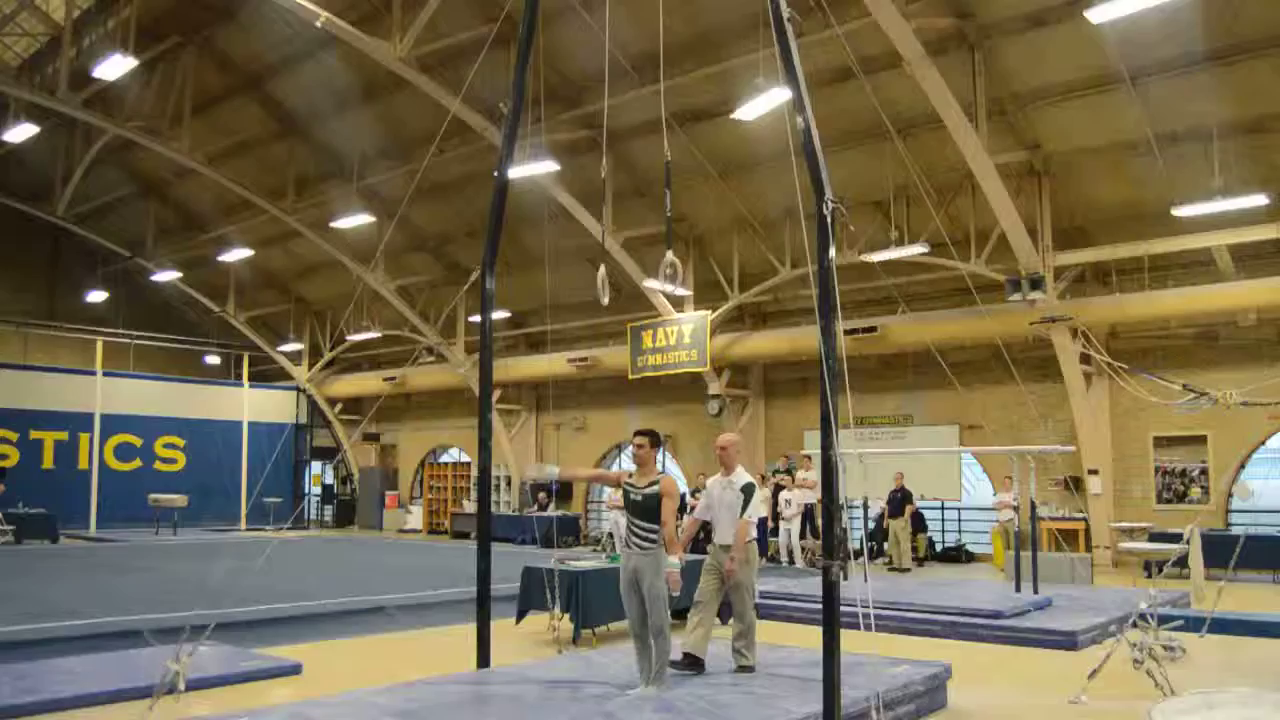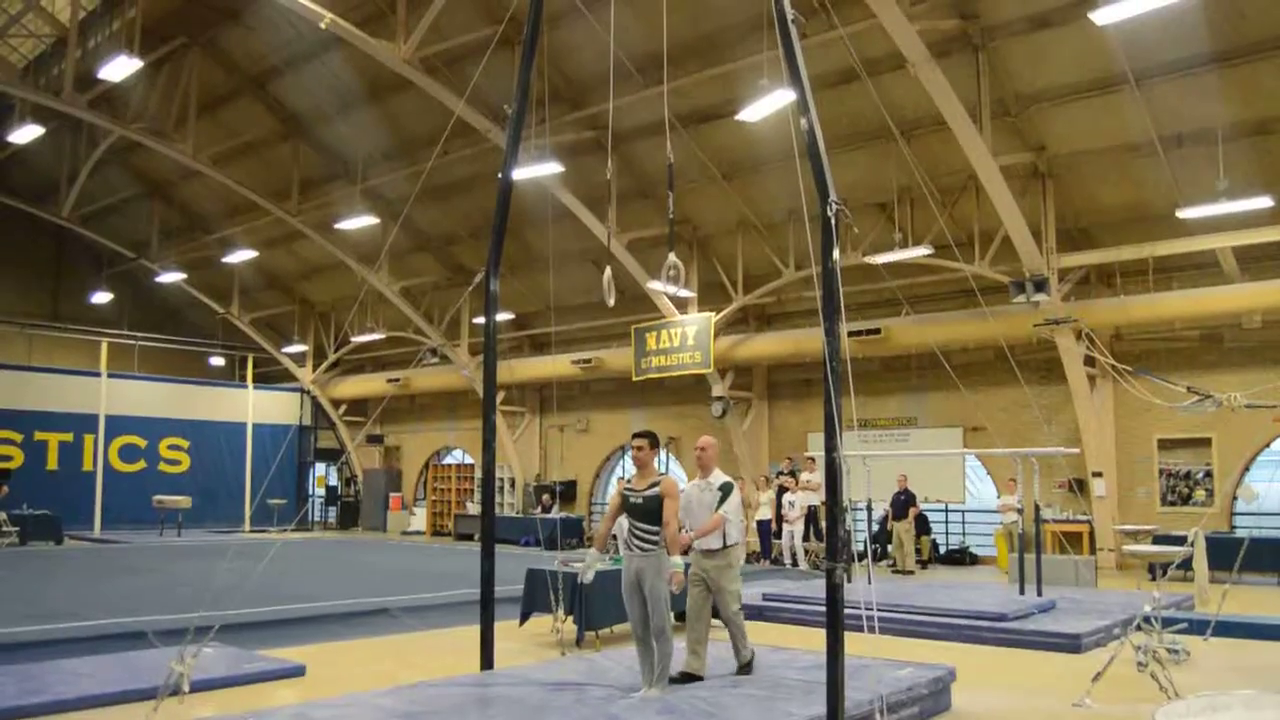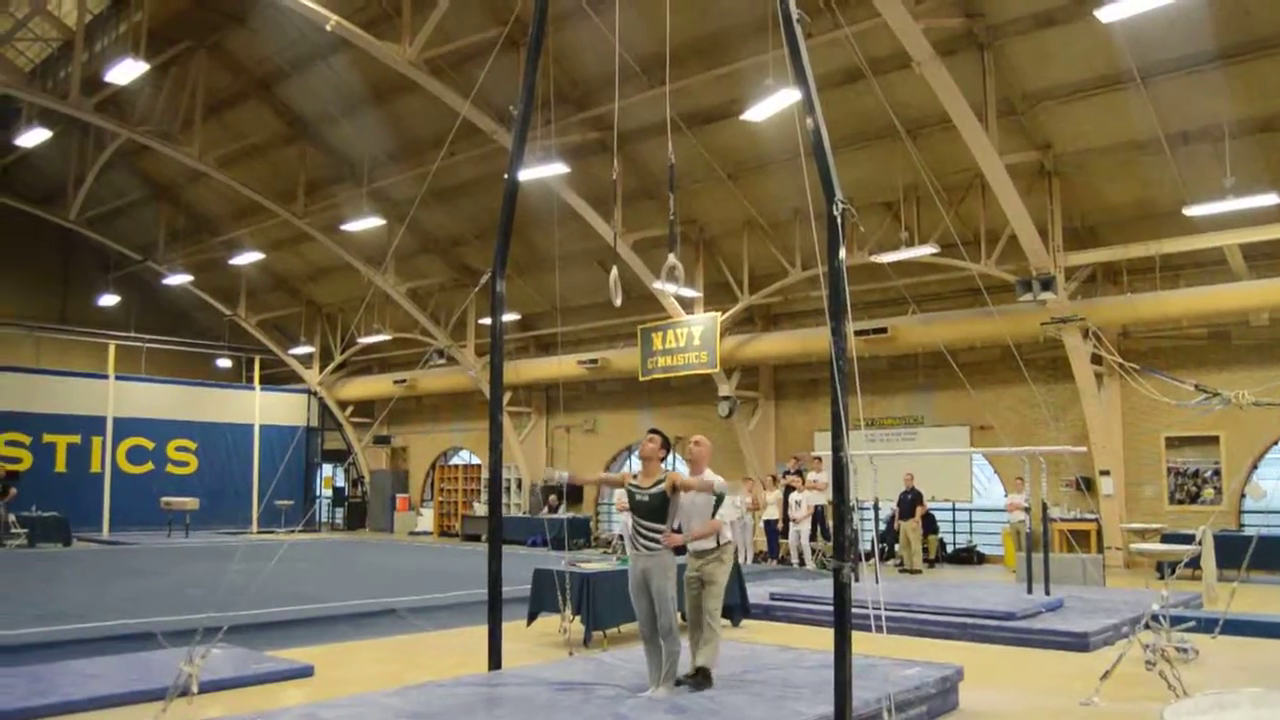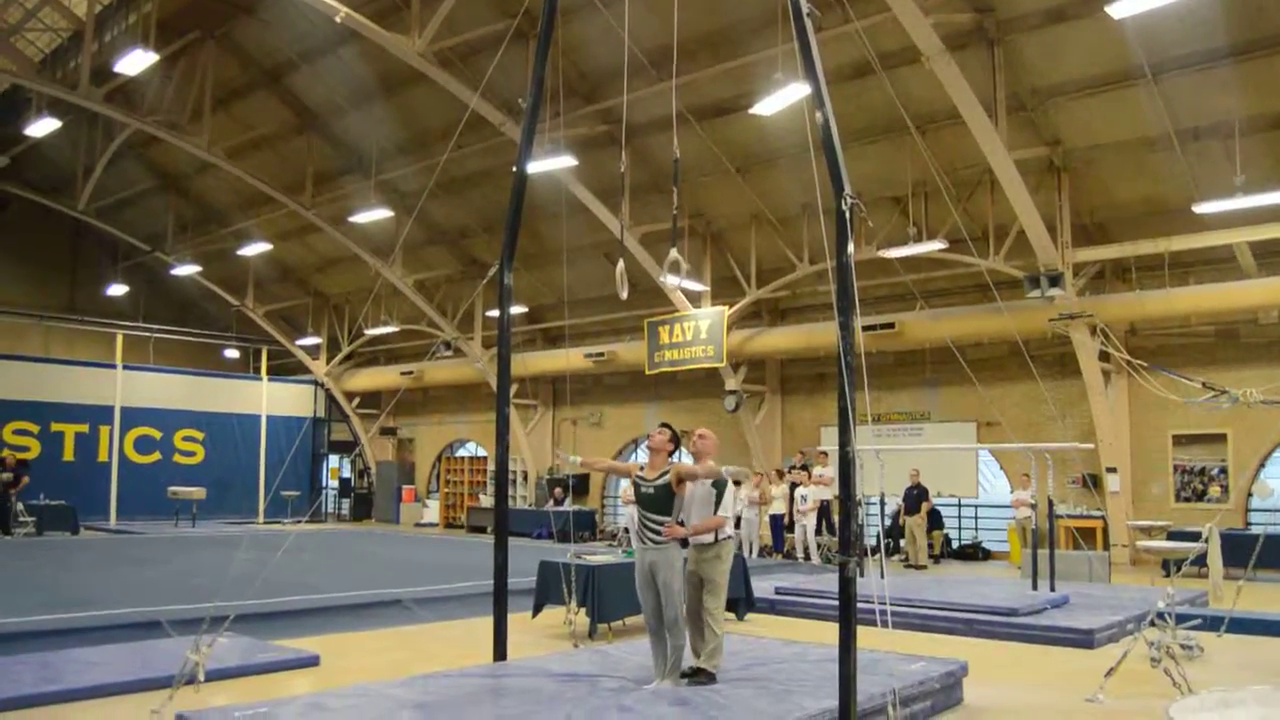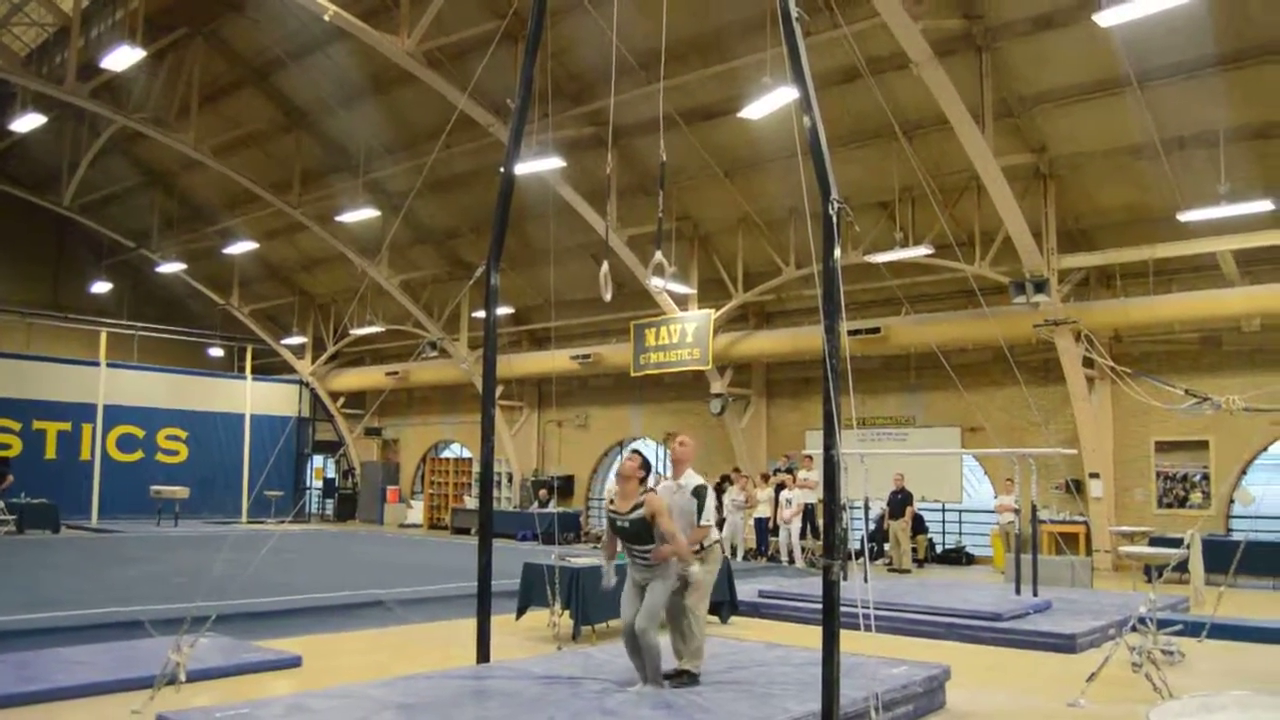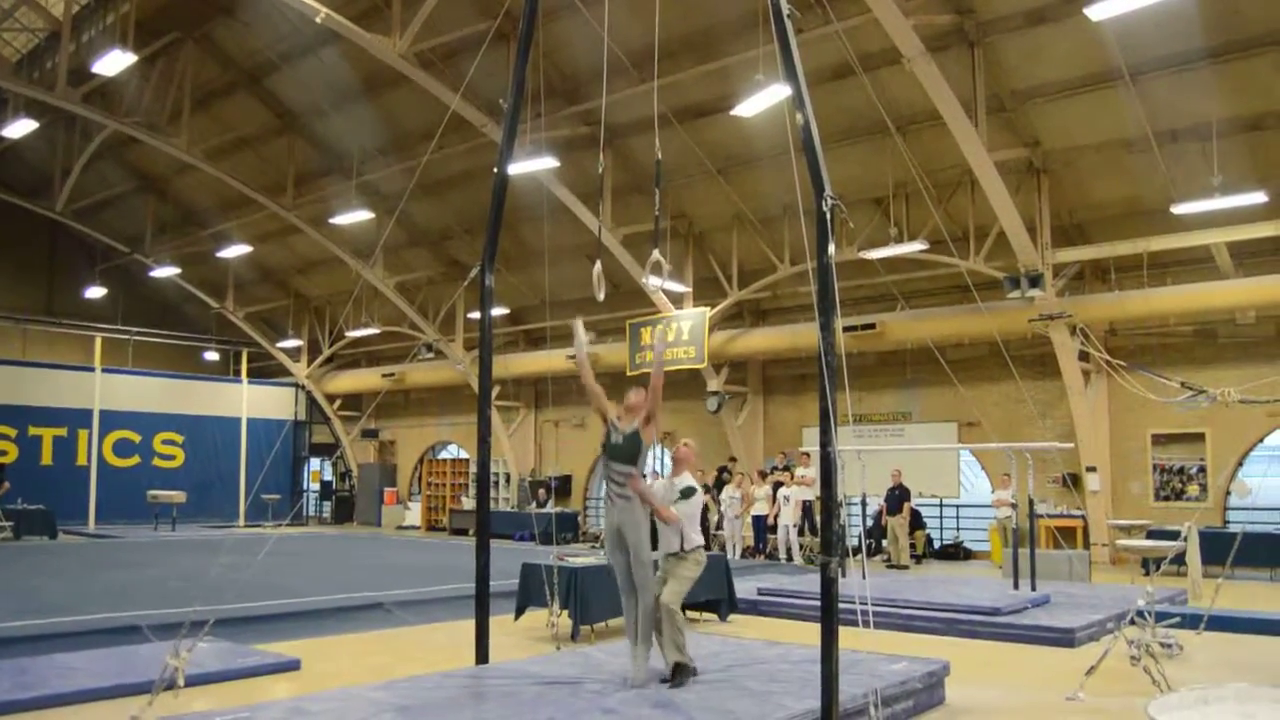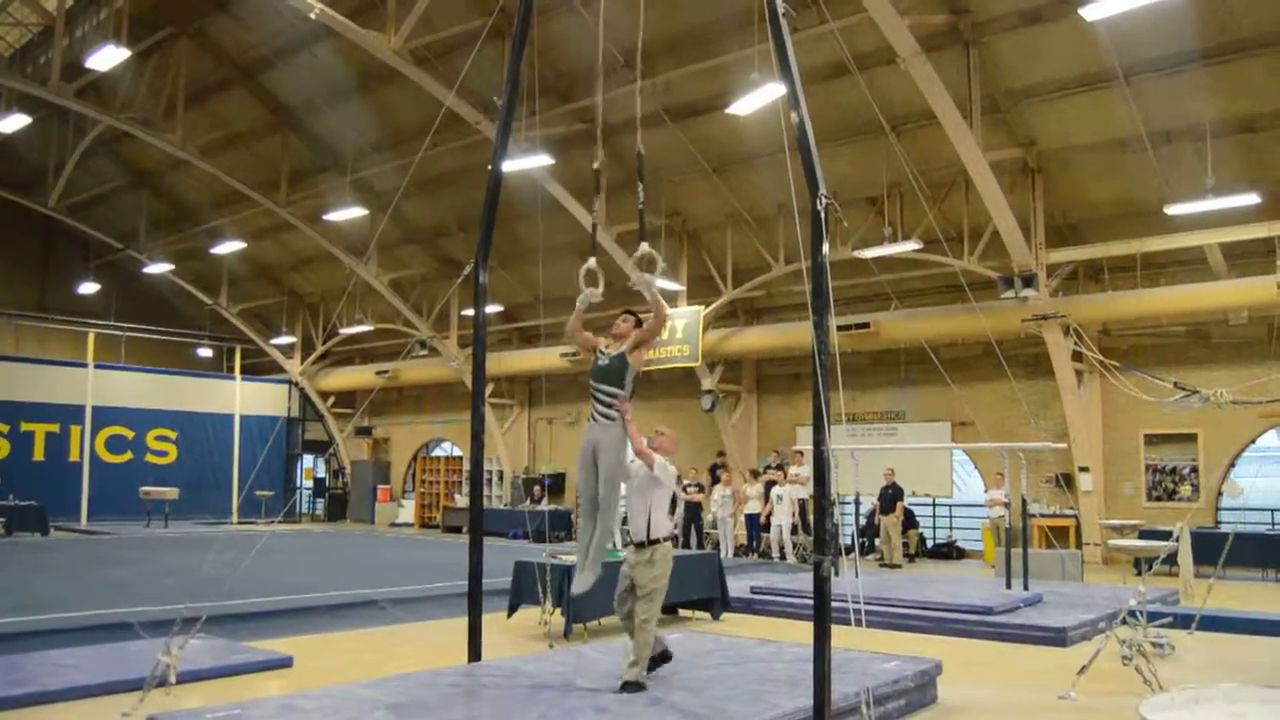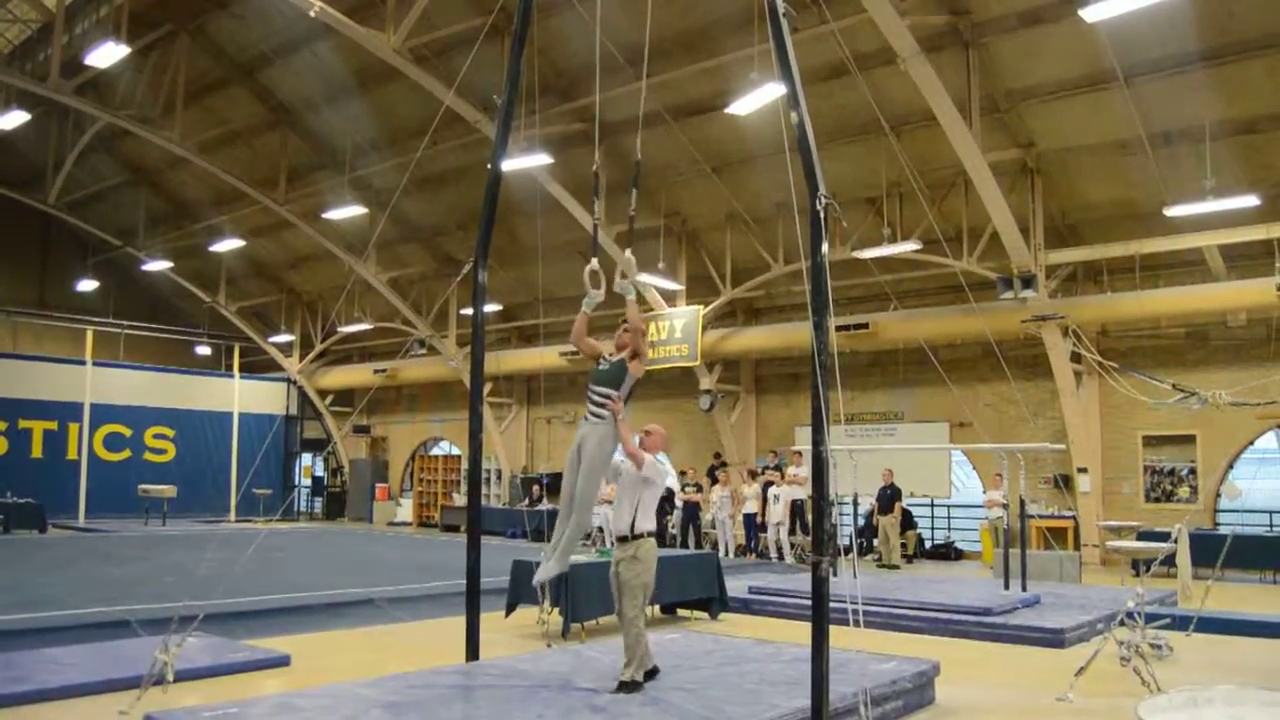
dt=0.4s
person 1, frame 1
left shoulder: (666, 484)
right shoulder: (625, 478)
left elbow: (669, 525)
right elbow: (590, 475)
left wrist: (673, 564)
right wrist: (553, 472)
left hip: (653, 559)
right hip: (628, 558)
left knee: (658, 626)
right knee: (636, 627)
left ankle: (657, 683)
right ankle: (645, 680)
person 1, frame 2
left shoulder: (666, 485)
right shoulder: (625, 486)
left elbow: (670, 525)
right elbow: (608, 522)
left wrist: (676, 564)
right wrist: (593, 556)
left hip: (655, 561)
right hip: (630, 561)
left knee: (660, 628)
right knee: (639, 629)
left ankle: (659, 685)
right ankle: (647, 683)
person 1, frame 3
left shoulder: (670, 480)
right shoulder: (629, 479)
left elbow: (695, 483)
right elbow: (593, 478)
left wrist: (718, 486)
right wrist: (561, 476)
left hip: (659, 560)
right hip: (636, 560)
left knee: (666, 625)
right knee: (645, 627)
left ankle: (666, 684)
right ankle: (653, 682)
person 1, frame 4
left shoulder: (674, 471)
right shoulder: (633, 470)
left elbow: (701, 471)
right elbow: (597, 464)
left wrist: (725, 471)
right wrist: (571, 459)
left hip: (666, 553)
right hip: (642, 554)
left knee: (672, 619)
right knee: (652, 621)
left ankle: (671, 677)
right ankle: (660, 675)
person 1, frame 5
left shoulder: (652, 503)
right shoulder: (611, 503)
left elbow: (674, 537)
right elbow: (610, 540)
right wrist: (608, 569)
left hip: (659, 574)
right hip: (634, 573)
left knee: (643, 628)
right knee: (626, 628)
left ankle: (655, 681)
right ankle: (646, 679)
person 1, frame 6
left shoulder: (647, 422)
right shoulder: (611, 417)
left elbow: (656, 384)
right elbow: (589, 384)
left wrist: (658, 350)
right wrist: (581, 350)
left hip: (634, 511)
right hip: (612, 511)
left knee: (642, 583)
right knee: (625, 585)
left ankle: (644, 648)
right ankle: (636, 647)
person 1, frame 7
left shoulder: (635, 347)
right shoulder: (599, 346)
left elbow: (659, 320)
right elbow: (571, 333)
left wrist: (649, 289)
right wrist: (583, 302)
left hip: (613, 431)
right hip: (591, 429)
left knee: (606, 502)
right knee: (586, 502)
left ankle: (592, 565)
right ankle: (581, 563)
person 1, frame 8
left shoulder: (636, 356)
right shoulder: (602, 354)
left elbow: (639, 327)
right elbow: (576, 338)
left wrist: (629, 293)
right wrist: (588, 305)
left hip: (603, 431)
right hip: (583, 429)
left knee: (583, 499)
right knee: (567, 498)
left ankle: (560, 558)
right ankle: (551, 555)
person 2, frame 1
left shoulder: (747, 484)
right shoulder: (712, 483)
left elbow: (745, 523)
right elbow: (698, 517)
left wrist: (733, 558)
right wrist: (679, 545)
left hip: (741, 551)
right hip: (717, 550)
left knee: (743, 609)
right knee: (703, 601)
left ankle: (745, 660)
right ankle: (694, 655)
person 2, frame 2
left shoulder: (726, 485)
right shoulder: (690, 488)
left elbow: (718, 520)
right elbow: (677, 518)
left wrist: (690, 537)
left hip: (724, 555)
right hip: (699, 556)
left knee: (729, 610)
right knee: (695, 612)
left ankle: (745, 655)
right ankle: (694, 668)
person 2, frame 3
left shoulder: (717, 485)
left elbow: (717, 525)
left wrist: (683, 539)
left hip: (717, 554)
right hip: (694, 555)
left knee: (710, 610)
right knee: (693, 613)
left ankle: (704, 670)
right ankle: (697, 668)
person 2, frame 4
left shoulder: (719, 479)
left elbow: (720, 520)
right elbow: (680, 512)
left wrist: (685, 531)
left hip: (717, 549)
right hip: (695, 549)
left knee: (712, 609)
right knee: (693, 609)
left ankle: (709, 669)
right ankle: (700, 662)
person 2, frame 5
left shoulder: (699, 487)
right shoulder: (665, 488)
left elbow: (705, 530)
left hip: (706, 555)
left knee: (693, 608)
right knee: (674, 609)
left ankle: (692, 669)
right ankle: (683, 664)
person 2, frame 6
left shoulder: (691, 489)
right shoulder: (660, 486)
left elbow: (671, 517)
left hip: (690, 557)
right hip: (667, 558)
left knee: (668, 602)
right knee: (657, 611)
left ankle: (679, 664)
right ankle: (681, 663)
person 2, frame 7
left shoulder: (666, 471)
right shoulder: (635, 469)
left elbow: (640, 450)
left wrist: (628, 418)
left hip: (656, 551)
right hip: (636, 549)
left knee: (644, 616)
right knee: (623, 606)
left ankle: (635, 676)
right ankle: (658, 649)
person 2, frame 8
left shoulder: (655, 470)
right shoulder: (626, 469)
left elbow: (630, 448)
left wrist: (620, 417)
left hip: (640, 547)
right hip: (622, 546)
left knee: (632, 613)
right knee: (625, 613)
left ankle: (632, 677)
right ankle: (645, 666)
